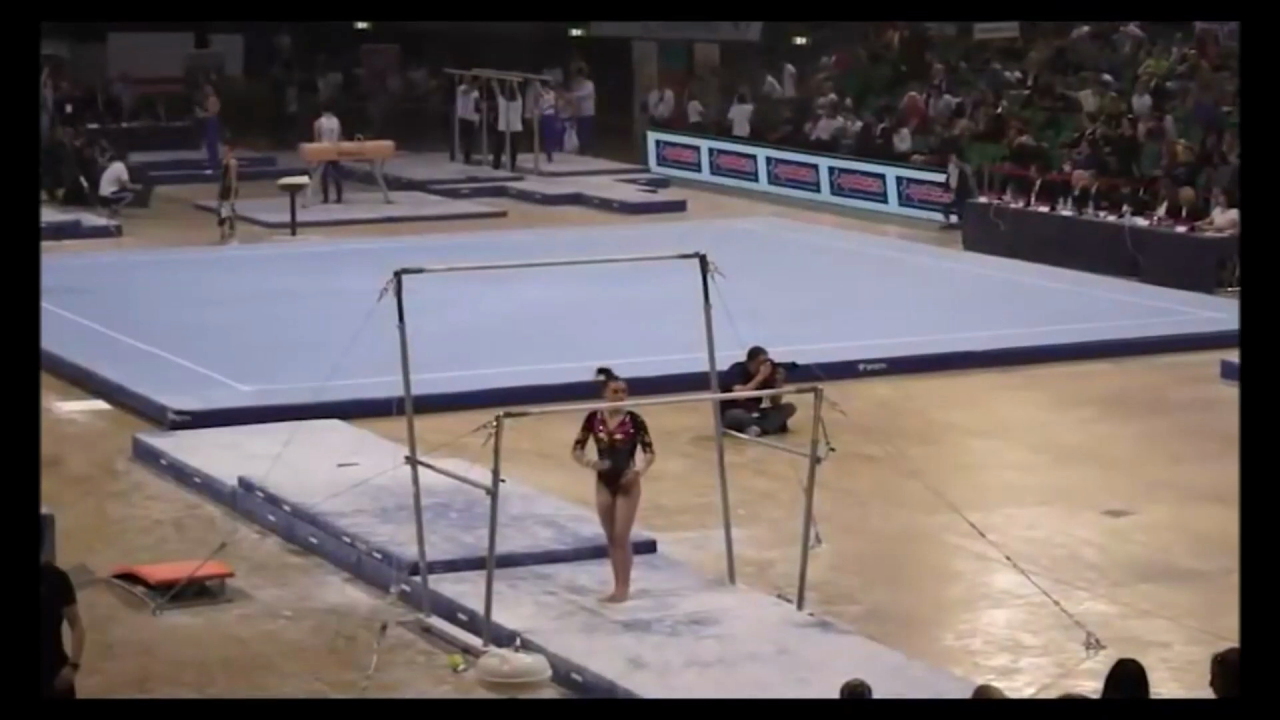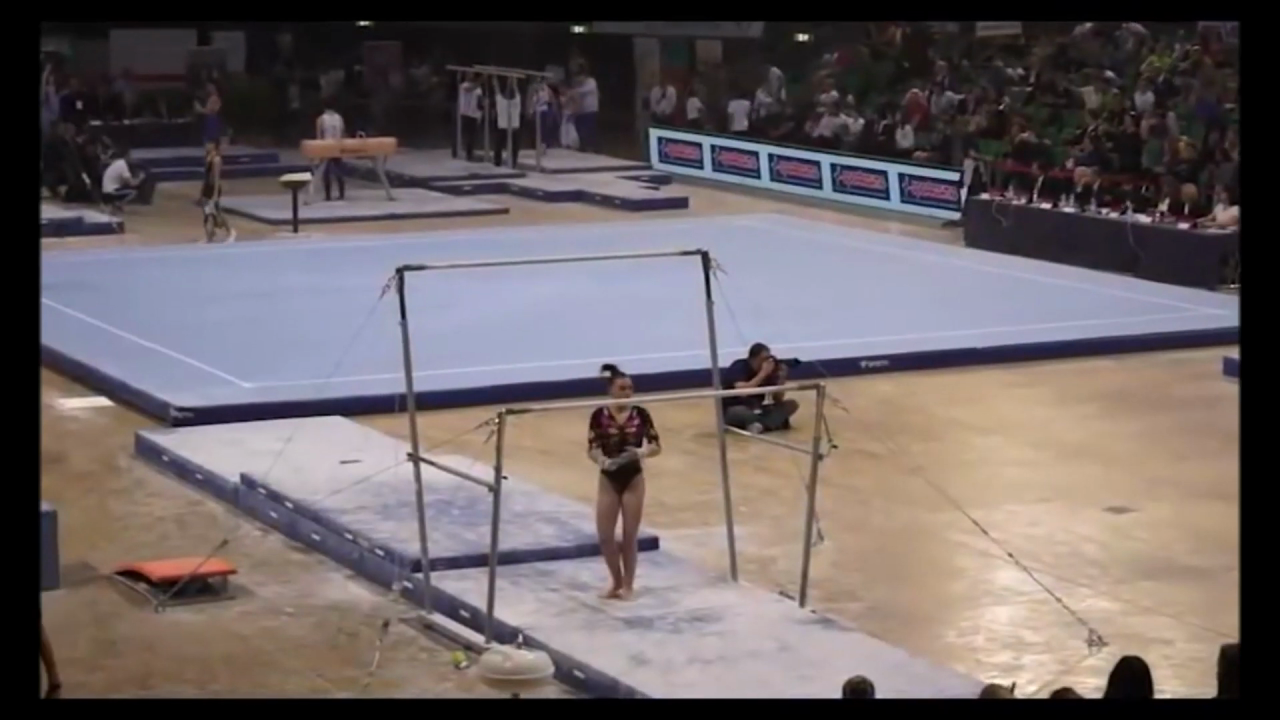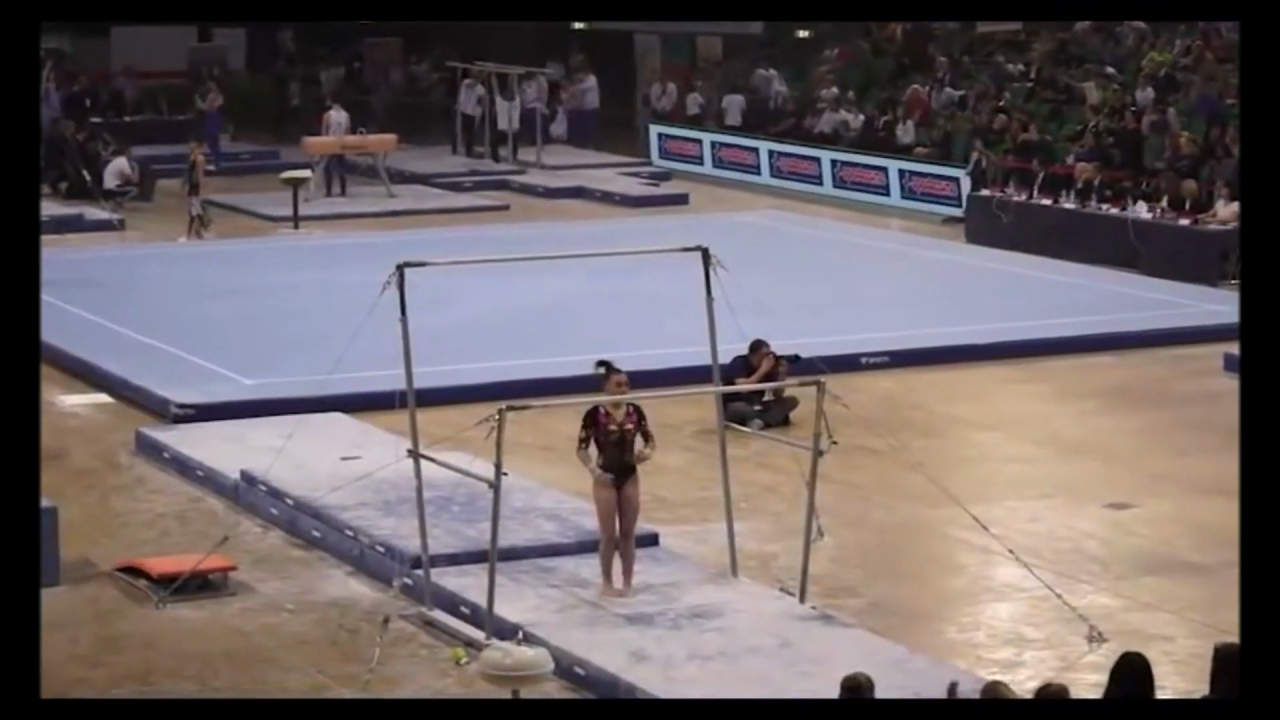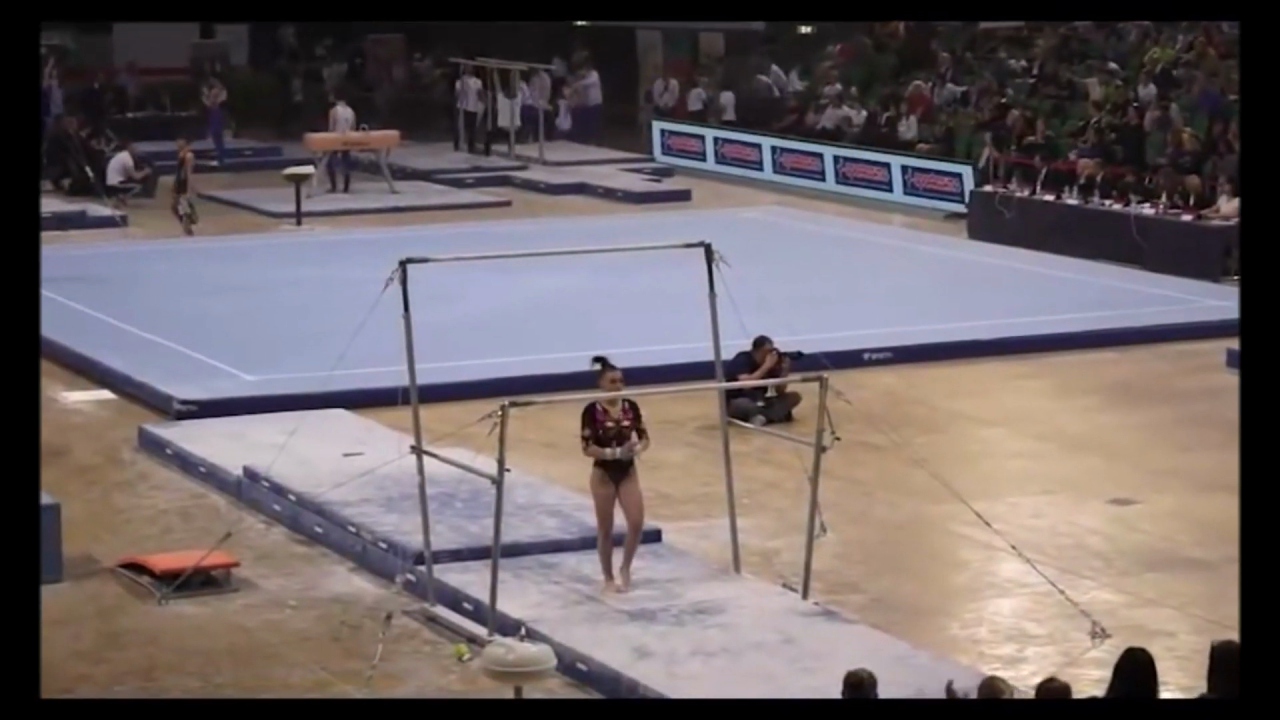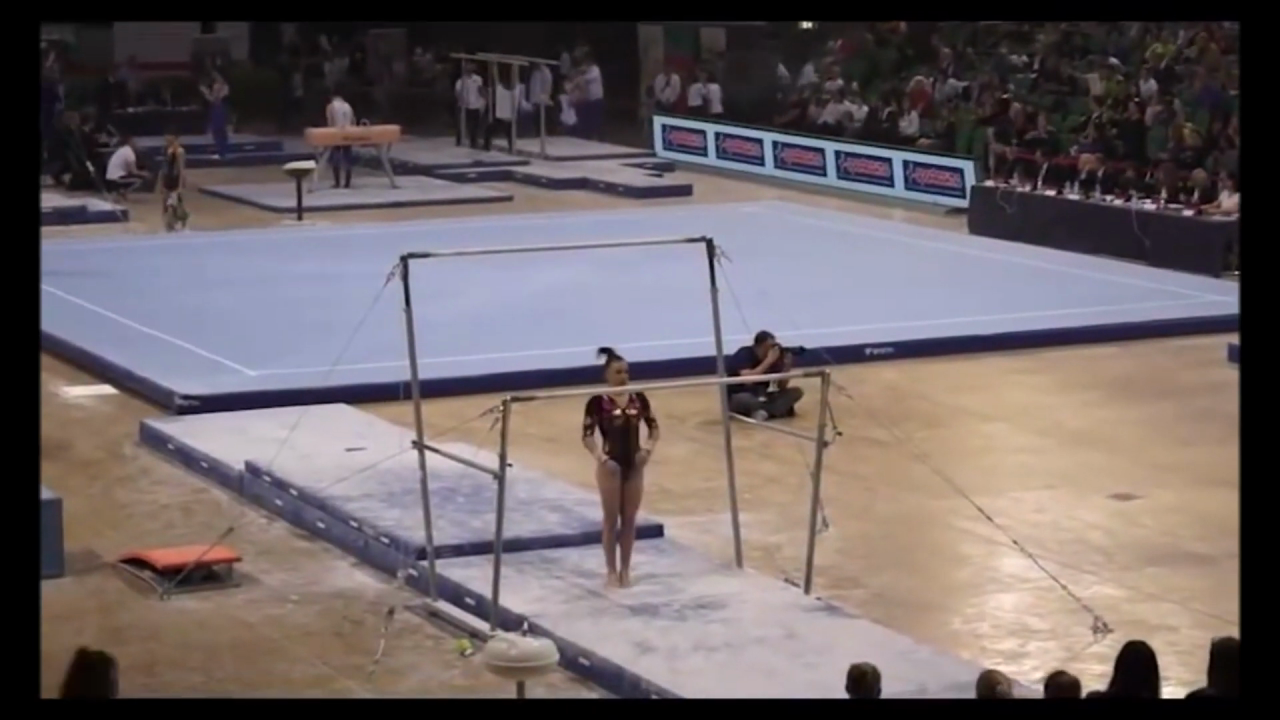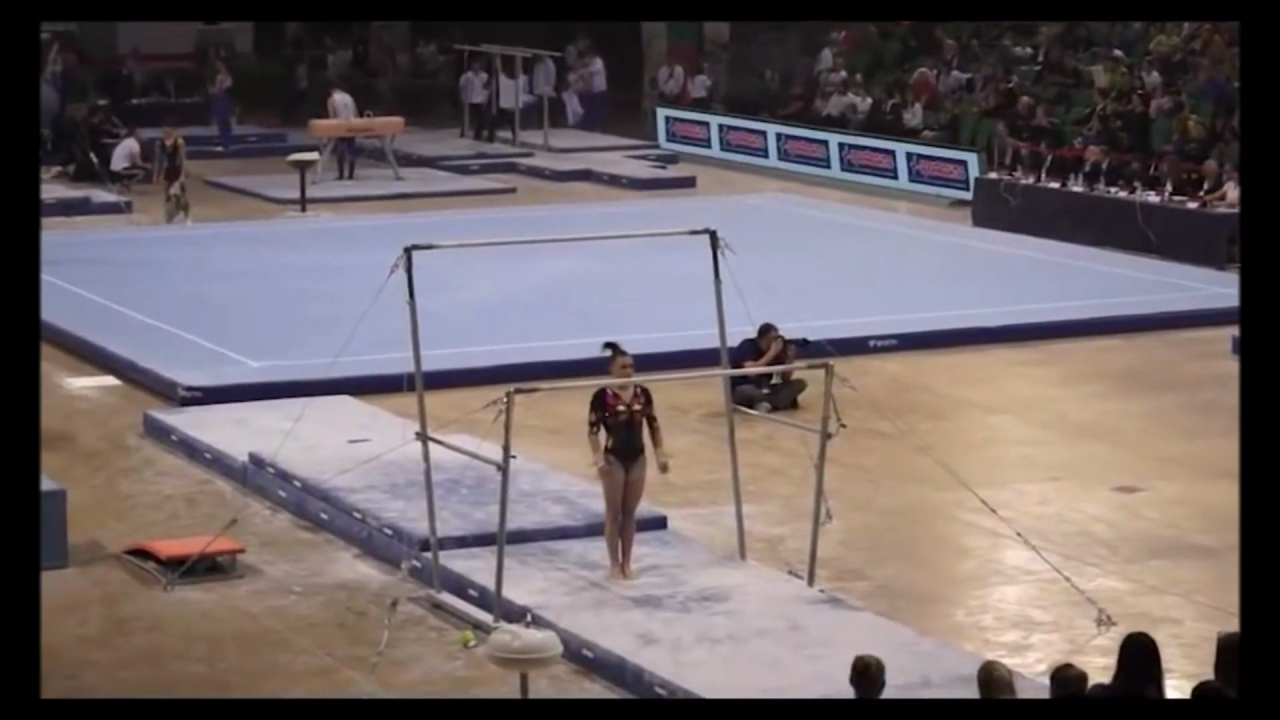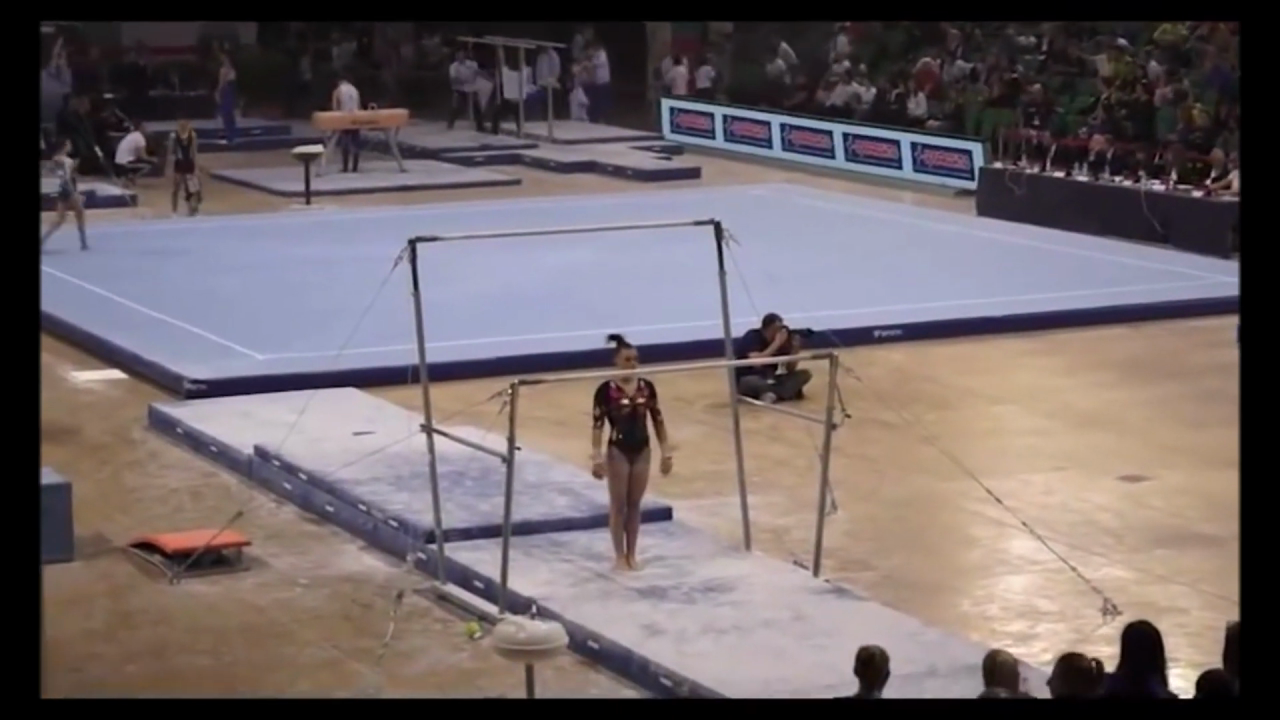
dt=0.4s
person 1, frame 1
left shoulder: (635, 420)
right shoulder: (593, 419)
left elbow: (650, 452)
right elbow: (576, 452)
left wrist: (640, 469)
right wrist: (591, 463)
left hip: (628, 483)
right hip: (604, 484)
left knee: (622, 537)
right knee: (612, 539)
left ankle: (623, 588)
right ankle: (617, 588)
person 1, frame 2
left shoulder: (641, 414)
right shoulder: (599, 416)
left elbow: (656, 446)
right elbow: (592, 449)
left wrist: (640, 452)
right wrist: (603, 461)
left hip: (634, 479)
right hip: (608, 481)
left knee: (630, 537)
right knee: (604, 536)
left ankle: (628, 586)
right ankle: (616, 580)
person 1, frame 3
left shoulder: (636, 411)
right shoulder: (594, 414)
left elbow: (650, 440)
right elbow: (582, 449)
left wrist: (646, 453)
right wrist: (593, 470)
left hip: (630, 477)
right hip: (605, 479)
left knee: (627, 534)
right knee: (608, 535)
left ankle: (626, 581)
right ankle: (607, 582)
person 1, frame 4
left shoulder: (631, 407)
right shoulder: (591, 411)
left elbow: (644, 438)
right elbow: (587, 448)
left wrist: (637, 448)
right wrist: (613, 452)
left hip: (628, 471)
right hip: (603, 473)
left knee: (637, 523)
right knee: (605, 529)
left ankle: (625, 569)
right ankle: (608, 578)
person 1, frame 5
left shoulder: (639, 398)
right shoulder: (598, 402)
left elbow: (654, 427)
right elbow: (587, 435)
left wrist: (649, 448)
right wrist: (601, 458)
left hip: (635, 465)
right hip: (611, 465)
left knee: (629, 520)
right knee: (611, 520)
left ankle: (625, 569)
right ankle: (612, 572)
person 1, frame 6
left shoulder: (643, 393)
right shoulder: (602, 396)
left elbow: (653, 426)
right elbow: (593, 431)
left wrist: (660, 455)
right wrist: (599, 460)
left hip: (637, 458)
right hip: (614, 459)
left knee: (630, 513)
right knee: (614, 514)
left ankle: (626, 562)
right ankle: (614, 564)
person 1, frame 7
left shoulder: (647, 387)
right shoulder: (606, 390)
left elbow: (658, 420)
right elbow: (598, 426)
left wrist: (666, 453)
right wrist: (597, 458)
left hip: (642, 451)
right hip: (618, 452)
left knee: (635, 506)
right knee: (618, 506)
left ankle: (632, 554)
right ankle: (619, 556)
